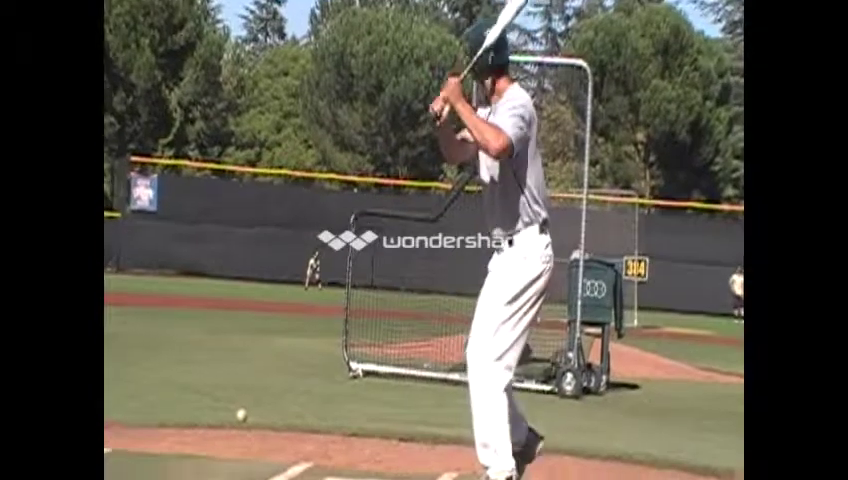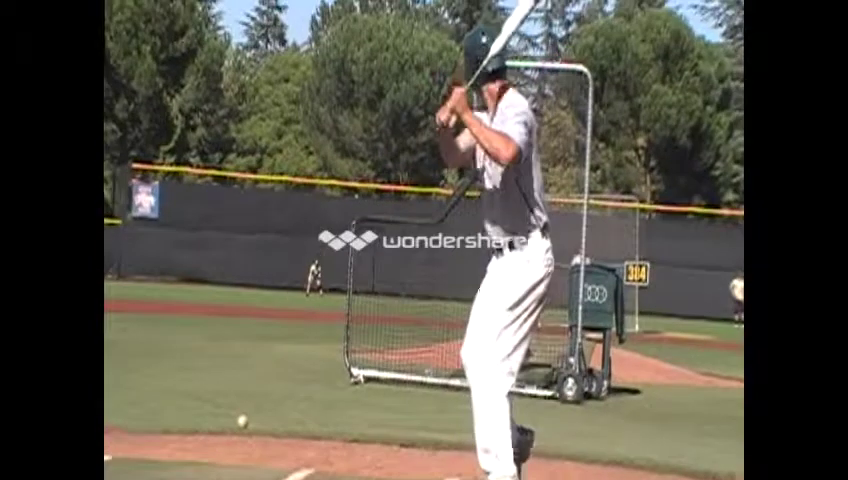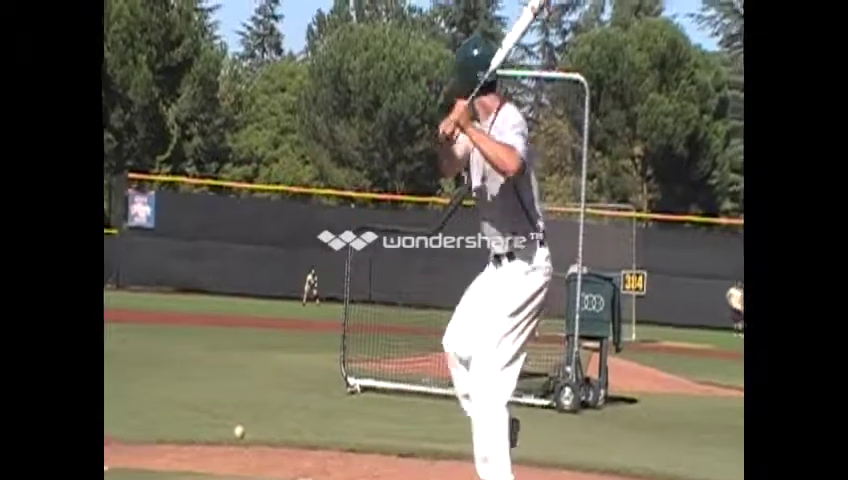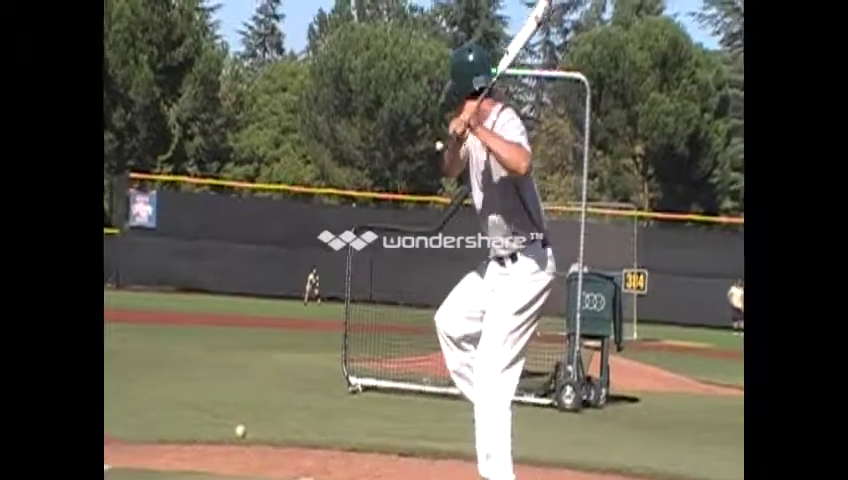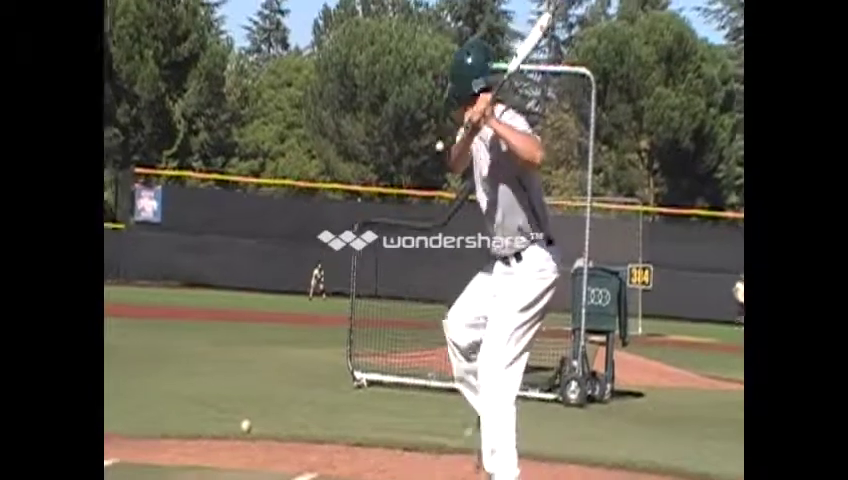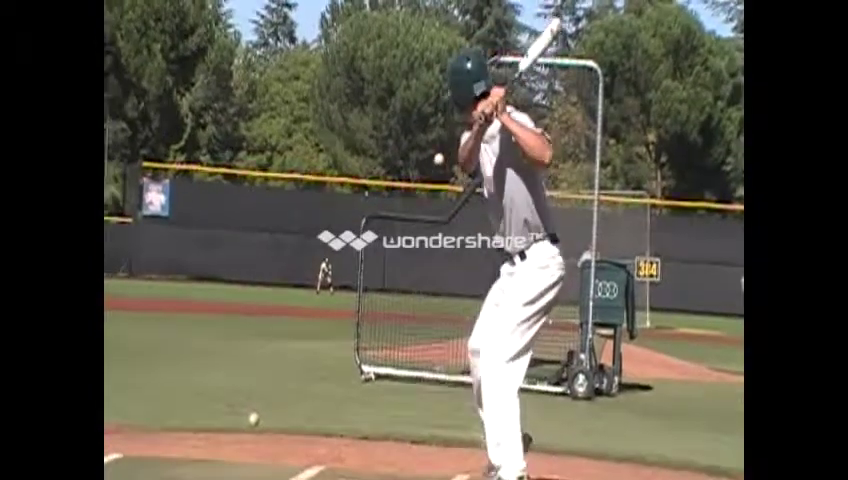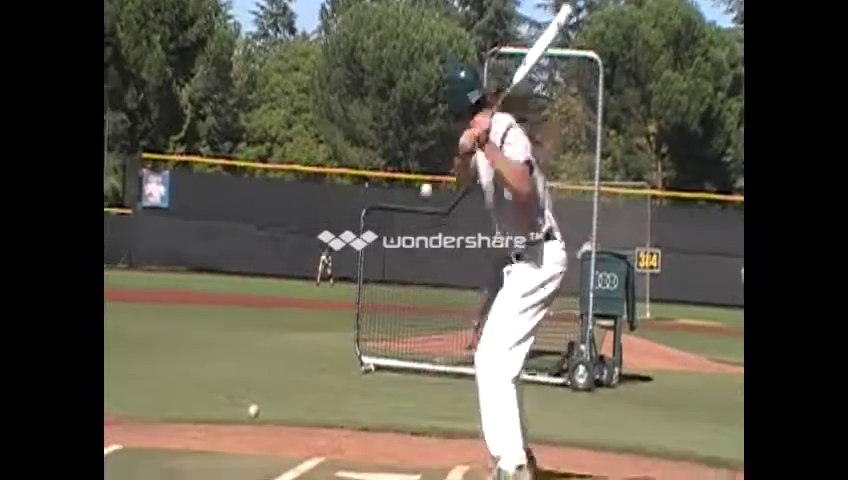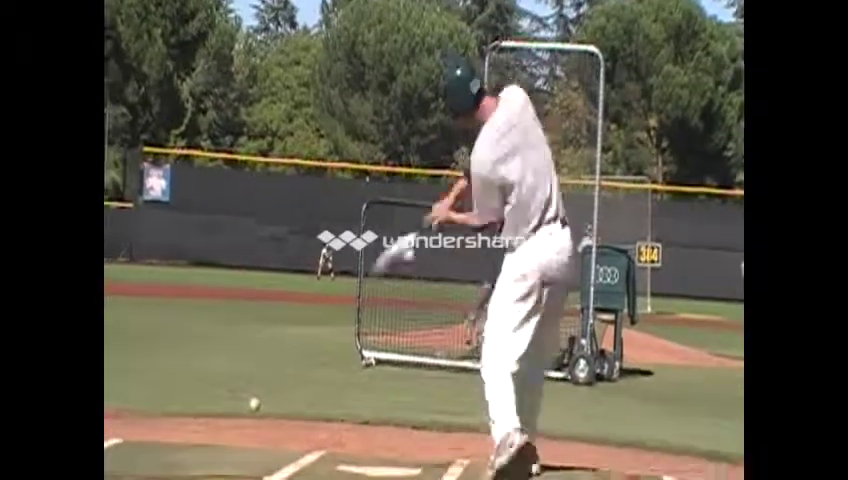
dt=0.1s
person 1, frame 1
left shoulder: (516, 103)
right shoulder: (491, 108)
left elbow: (496, 147)
right elbow: (457, 154)
left wrist: (460, 104)
right wrist: (442, 120)
left hip: (525, 251)
right hip: (507, 252)
left knee: (486, 363)
right knee: (486, 358)
right ankle: (518, 438)
person 1, frame 2
left shoulder: (516, 109)
right shoulder: (491, 113)
left elbow: (506, 155)
right elbow: (456, 159)
left wrist: (466, 114)
right wrist: (445, 128)
left hip: (526, 256)
right hip: (505, 256)
left knee: (489, 368)
right knee: (474, 356)
right ankle: (512, 439)
person 1, frame 3
left shoulder: (508, 119)
right shoulder: (477, 121)
left elbow: (512, 165)
right elbow: (449, 169)
left wrist: (470, 129)
right wrist: (447, 137)
left hip: (523, 266)
right hip: (499, 264)
left knee: (488, 376)
right knee: (456, 344)
right ankle: (498, 425)
person 1, frame 4
left shoulder: (505, 123)
right shoulder: (478, 124)
left elbow: (521, 165)
right elbow: (450, 168)
left wrist: (476, 128)
right wrist: (455, 136)
left hip: (526, 267)
right hip: (499, 264)
left knee: (491, 376)
right knee: (449, 322)
right ankle: (493, 424)
person 1, frame 5
left shoulder: (508, 123)
right shoulder: (478, 128)
left elbow: (535, 156)
right elbow: (456, 164)
left wrist: (493, 122)
right wrist: (469, 128)
left hip: (531, 266)
right hip: (504, 264)
left knee: (495, 373)
right knee: (457, 329)
right ankle: (494, 433)
person 1, frame 6
left shoulder: (515, 121)
right shoulder: (483, 127)
left elbow: (545, 154)
right elbow: (464, 164)
left wrist: (503, 117)
right wrist: (479, 125)
left hip: (537, 263)
right hip: (516, 263)
left knee: (497, 367)
right knee: (479, 351)
right ankle: (506, 439)
person 1, frame 7
left shoulder: (509, 133)
right shoulder: (485, 133)
left elbow: (526, 191)
right elbow: (461, 179)
left wrist: (490, 145)
right wrist: (468, 148)
left hip: (534, 262)
right hip: (533, 260)
left knee: (493, 363)
right knee: (500, 356)
person 1, frame 8
left shoulder: (485, 158)
right shoulder: (516, 98)
left elbow: (486, 219)
left wrist: (450, 216)
left hip: (529, 251)
right hip: (558, 242)
left knee: (499, 355)
right knee: (534, 354)
left ankle: (510, 438)
right ankle: (522, 443)
